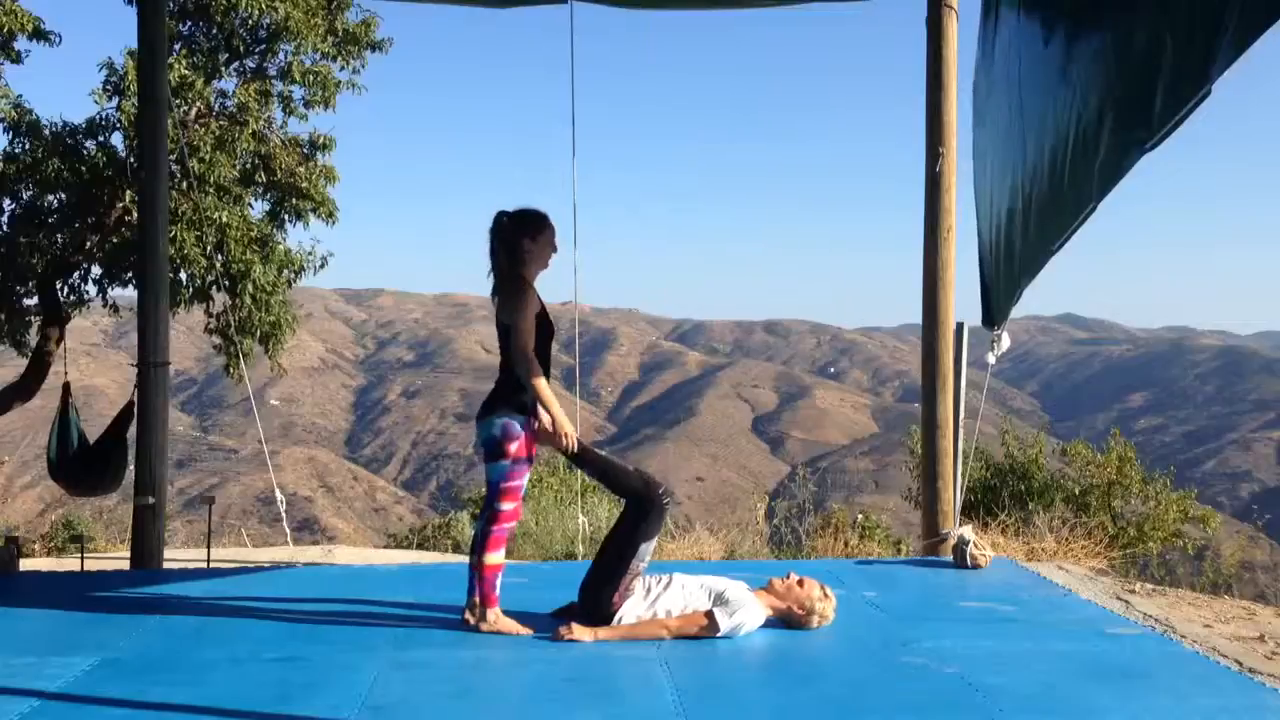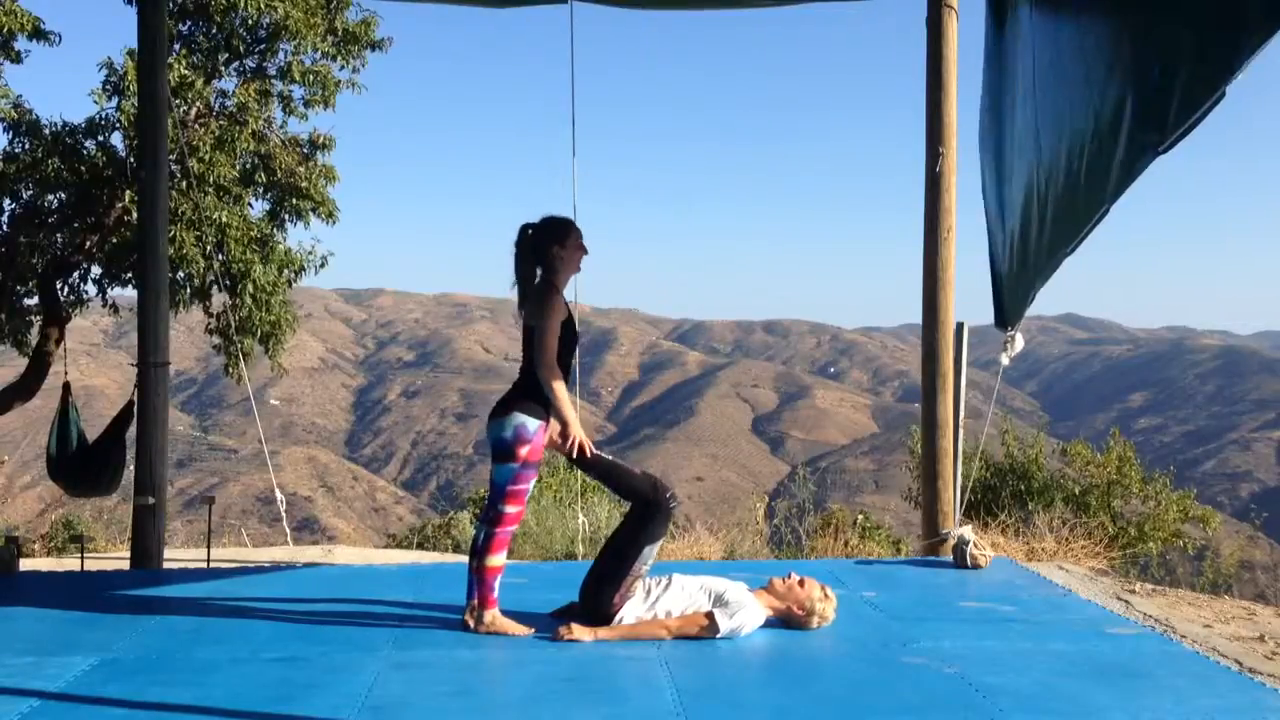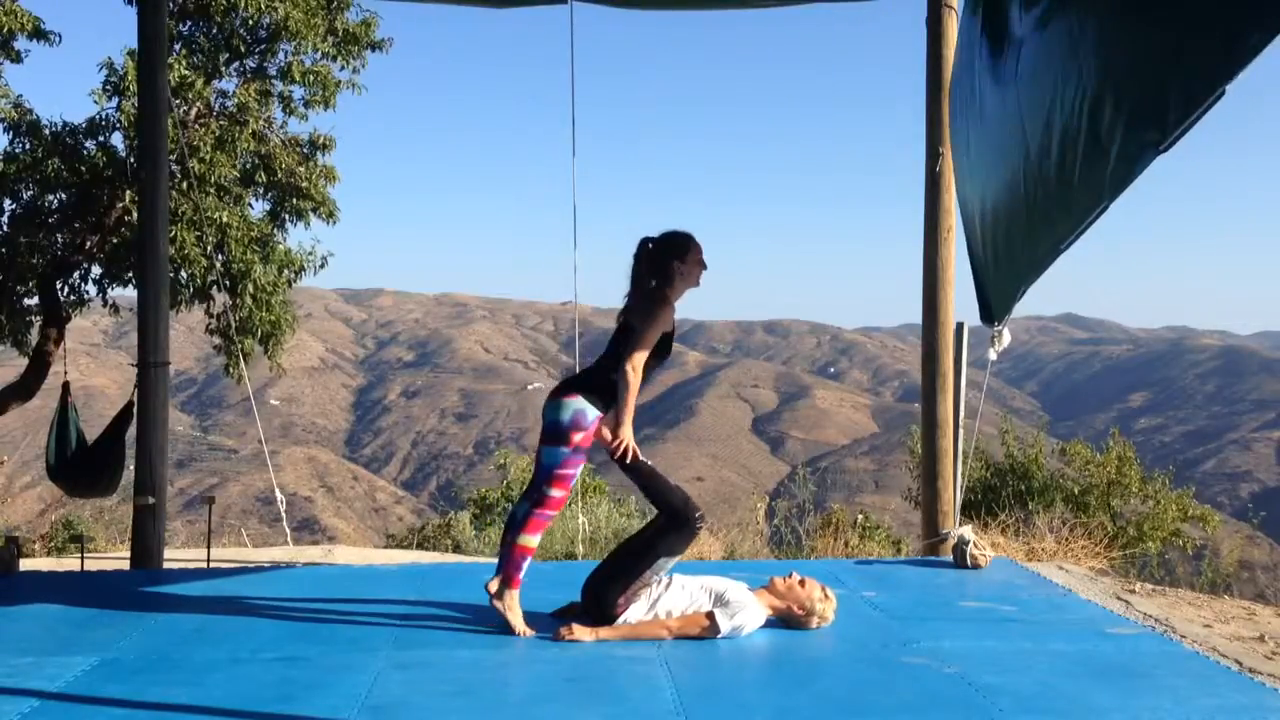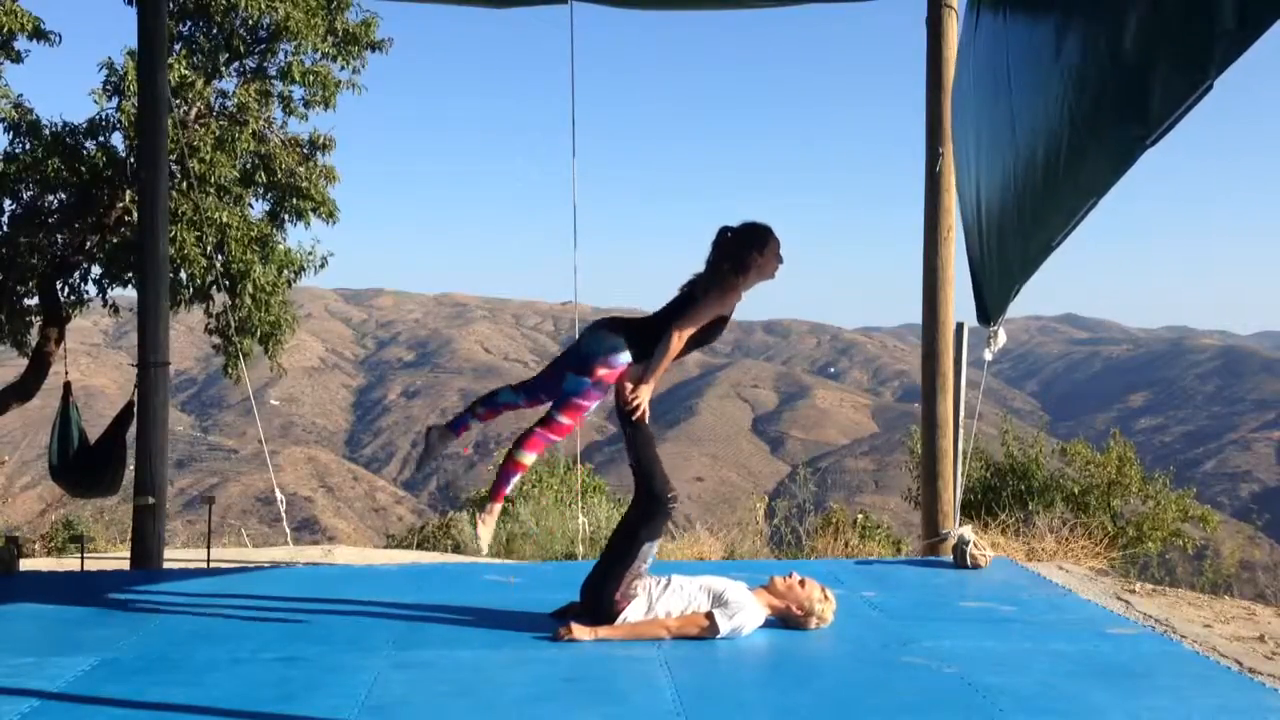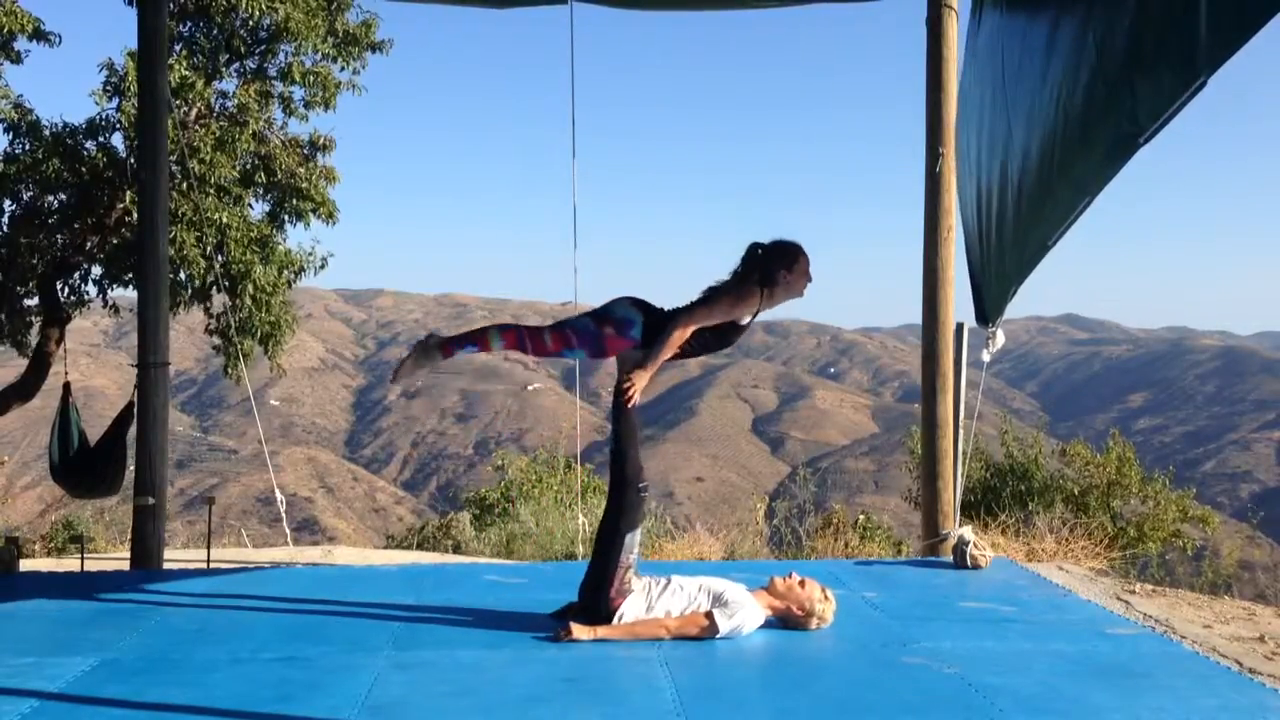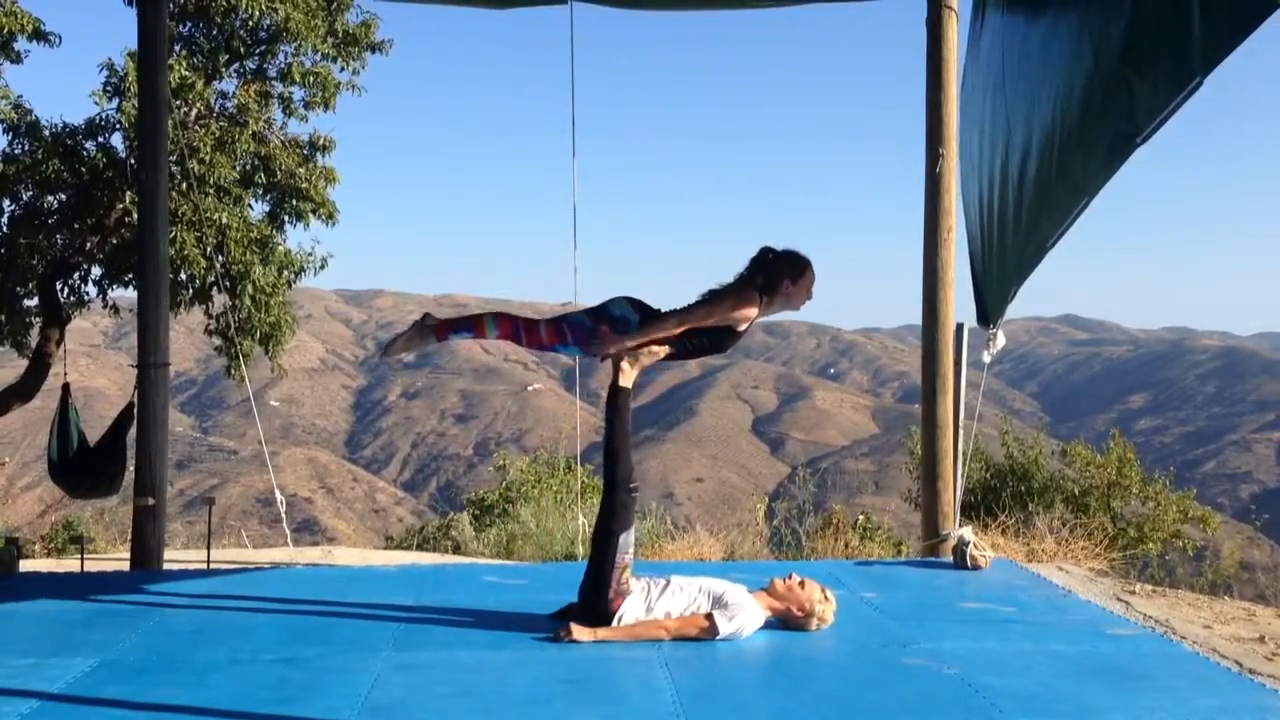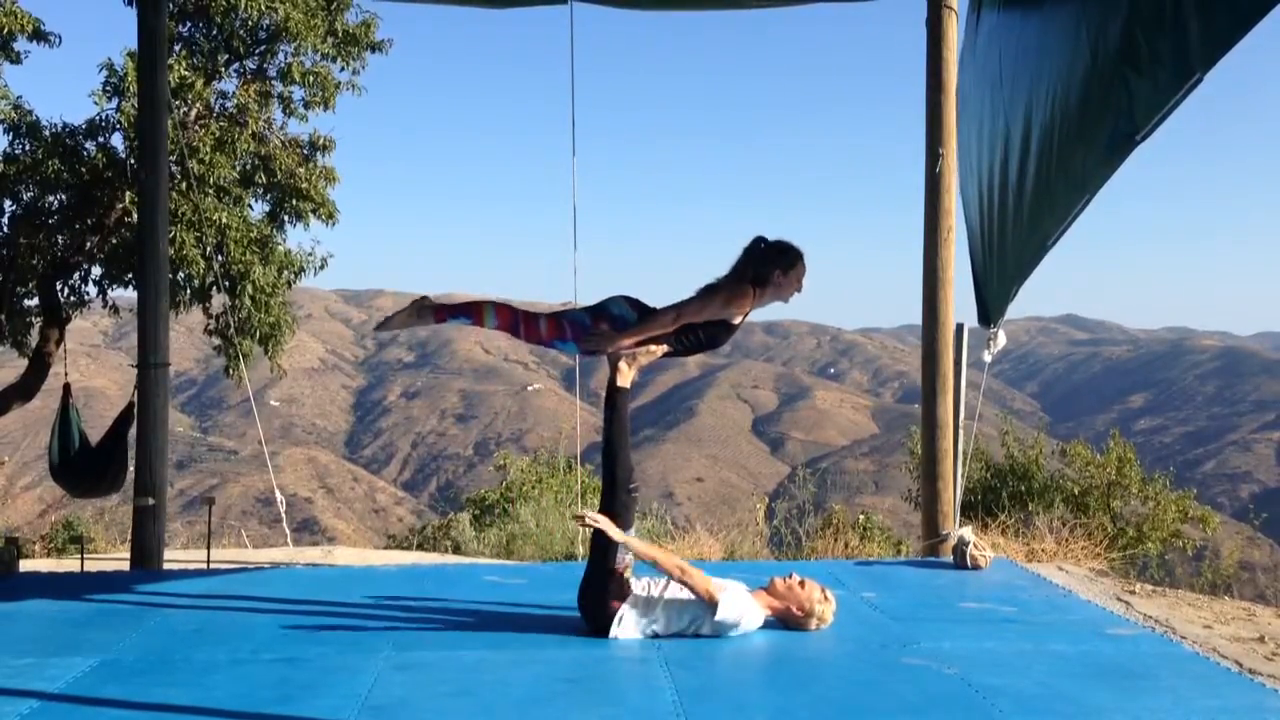
dt=0.7s
person 1, frame 1
left shoulder: (515, 291)
right shoulder: (521, 291)
right elbow: (527, 365)
left wrist: (543, 413)
right wrist: (556, 414)
left hip: (512, 412)
right hip: (513, 417)
left knee: (495, 512)
right knee: (503, 515)
left ankle: (481, 603)
right ankle: (487, 613)
person 1, frame 2
left shoulder: (545, 295)
right shoulder: (551, 297)
right elbow: (547, 367)
left wrist: (554, 420)
right wrist: (571, 421)
left hip: (519, 415)
right hip: (522, 420)
left knee: (496, 515)
right knee: (506, 518)
left ankle: (476, 606)
right ankle: (488, 613)
person 1, frame 3
left shoulder: (649, 300)
right shoulder: (662, 308)
right elbow: (631, 368)
left wrist: (611, 416)
right wrist: (625, 424)
left hip: (572, 400)
right hip: (579, 408)
left knee: (539, 493)
right knee: (547, 501)
left ankle: (501, 580)
right ankle: (508, 591)
person 1, frame 4
left shoulder: (716, 280)
right shoulder: (729, 292)
right elbow: (677, 334)
left wrist: (639, 371)
right wrist: (648, 384)
left hip: (607, 338)
right hip: (612, 352)
left knee: (530, 393)
right knee: (554, 426)
left ankle: (446, 434)
right ankle: (491, 506)
person 1, frame 5
left shoulder: (744, 294)
right shoulder: (749, 300)
right elbow: (683, 326)
left wrist: (642, 363)
right wrist: (646, 371)
left hip: (631, 326)
right hip: (628, 327)
left knee: (536, 339)
right knee: (532, 341)
left ankle: (440, 345)
right ankle: (437, 349)
person 1, frame 6
left shoulder: (744, 299)
right shoulder: (746, 307)
right elbow: (683, 321)
left wrist: (628, 342)
right wrist: (626, 345)
left hip: (629, 323)
right hip: (626, 326)
left knee: (533, 331)
right knee: (529, 333)
left ankle: (437, 325)
right ankle: (431, 333)
person 1, frame 7
left shoulder: (737, 292)
right shoulder: (741, 299)
right elbow: (678, 316)
left wrist: (626, 341)
right wrist: (624, 341)
left hip: (626, 323)
right hip: (623, 326)
left knee: (529, 326)
right knee: (526, 325)
left ankle: (431, 311)
right ankle: (428, 314)
person 2, frame 1
left shoulder: (746, 615)
right shoulder: (745, 595)
left elbow: (670, 628)
left wrist: (596, 633)
left hip: (613, 606)
right hip: (616, 603)
left knee: (652, 496)
person 2, frame 2
left shoulder: (746, 615)
right shoulder: (745, 597)
left elbow: (670, 628)
left wrist: (595, 633)
left hip: (613, 608)
right hip: (615, 602)
left knee: (658, 499)
person 2, frame 3
left shoulder: (746, 616)
right shoulder: (744, 597)
left elbow: (671, 628)
left wrist: (596, 633)
left hip: (615, 606)
right hip: (613, 600)
left knee: (686, 518)
person 2, frame 4
left shoulder: (745, 615)
right shoulder: (743, 597)
left elbow: (670, 628)
left wrist: (595, 633)
left hip: (614, 608)
right hip: (617, 603)
left knee: (659, 499)
person 2, frame 5
left shoulder: (745, 616)
right shoulder: (742, 598)
left elbow: (668, 629)
left wrist: (594, 632)
left hip: (614, 606)
right hip: (614, 603)
left knee: (630, 492)
person 2, frame 6
left shoulder: (745, 617)
right shoulder: (743, 600)
left elbow: (668, 629)
left wrist: (594, 633)
left hip: (613, 611)
right hip: (619, 602)
left knee: (621, 498)
left ankle: (624, 380)
person 2, frame 7
left shoulder: (743, 614)
right shoulder: (739, 598)
left elbow: (683, 571)
right elbow: (688, 579)
left wrist: (620, 536)
left hip: (610, 613)
right hip: (616, 608)
left knee: (621, 499)
left ankle: (621, 378)
